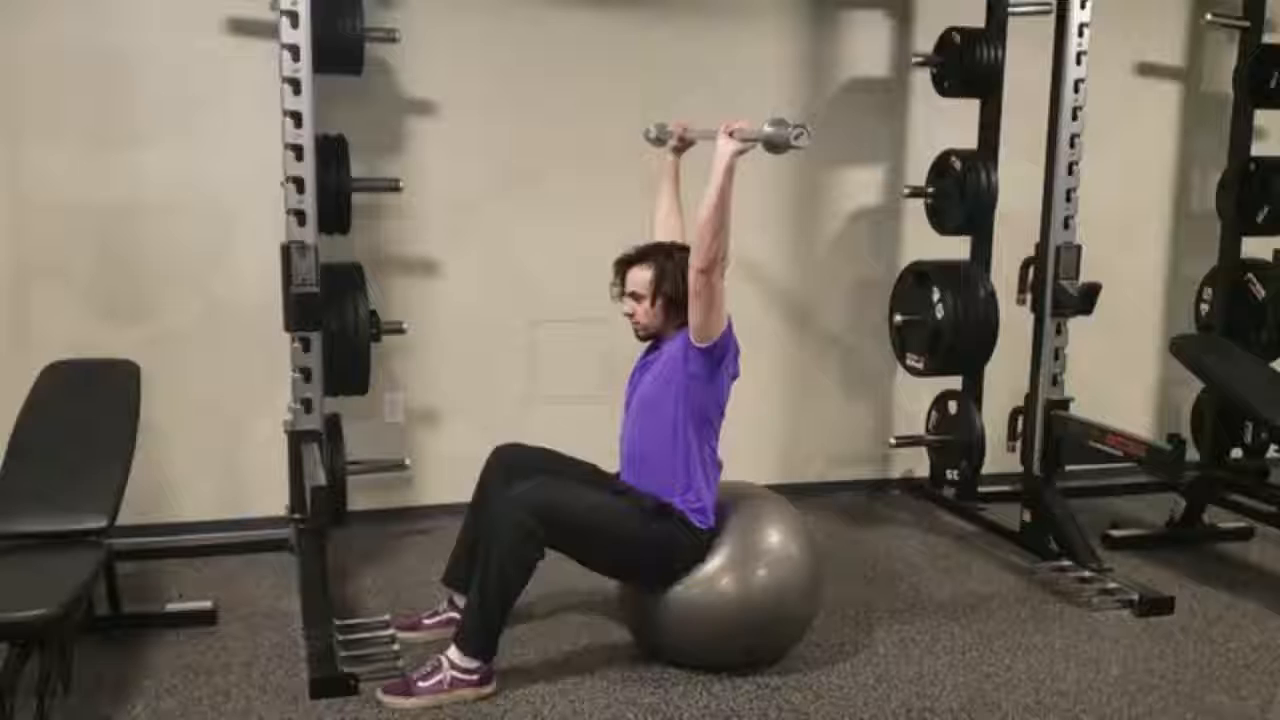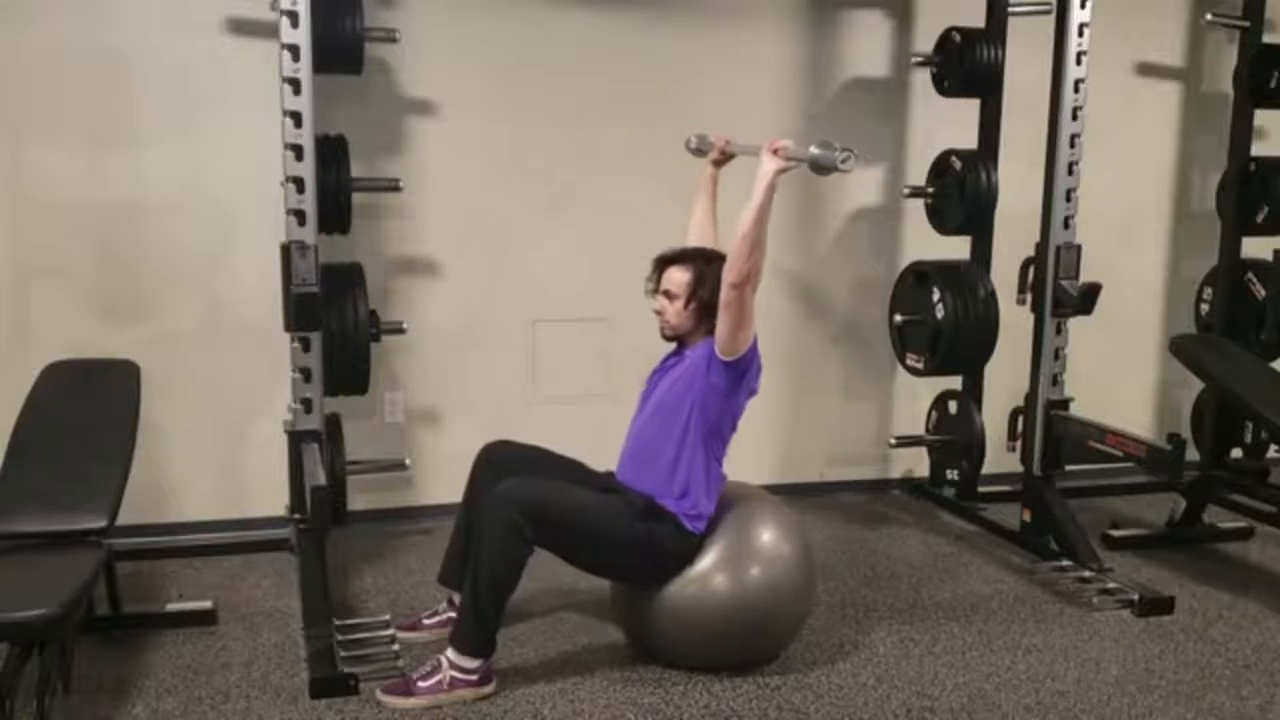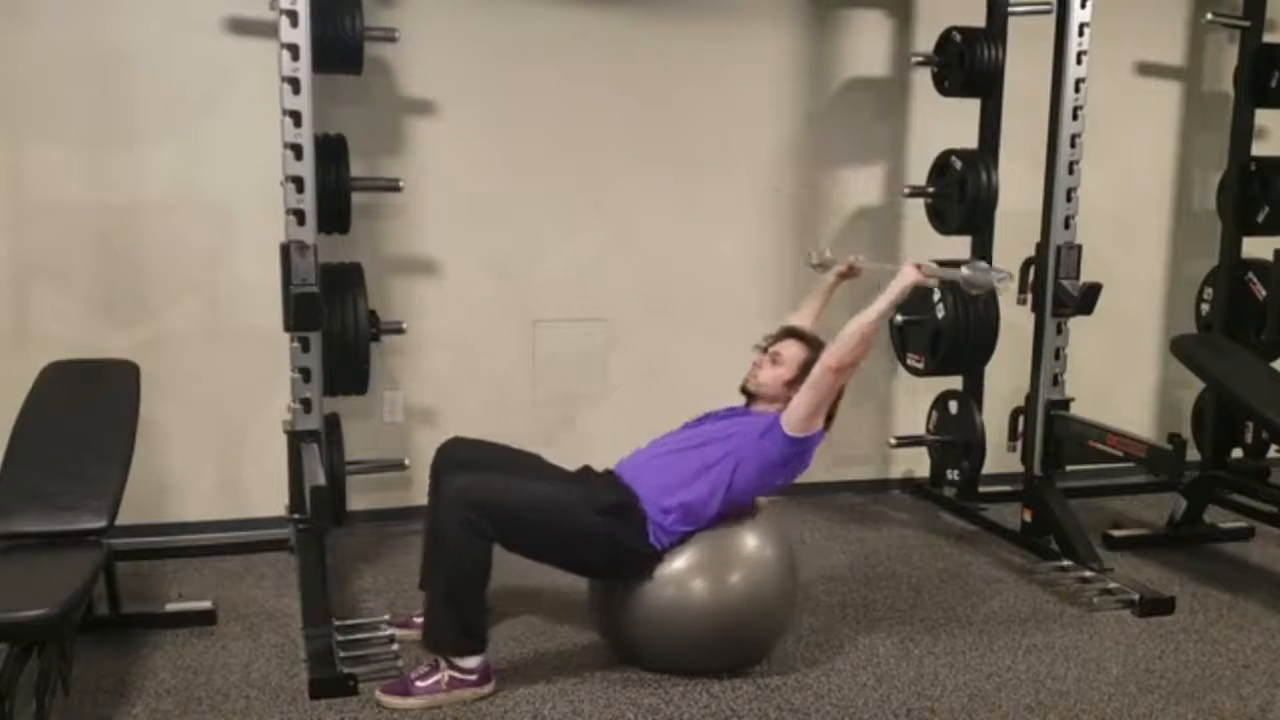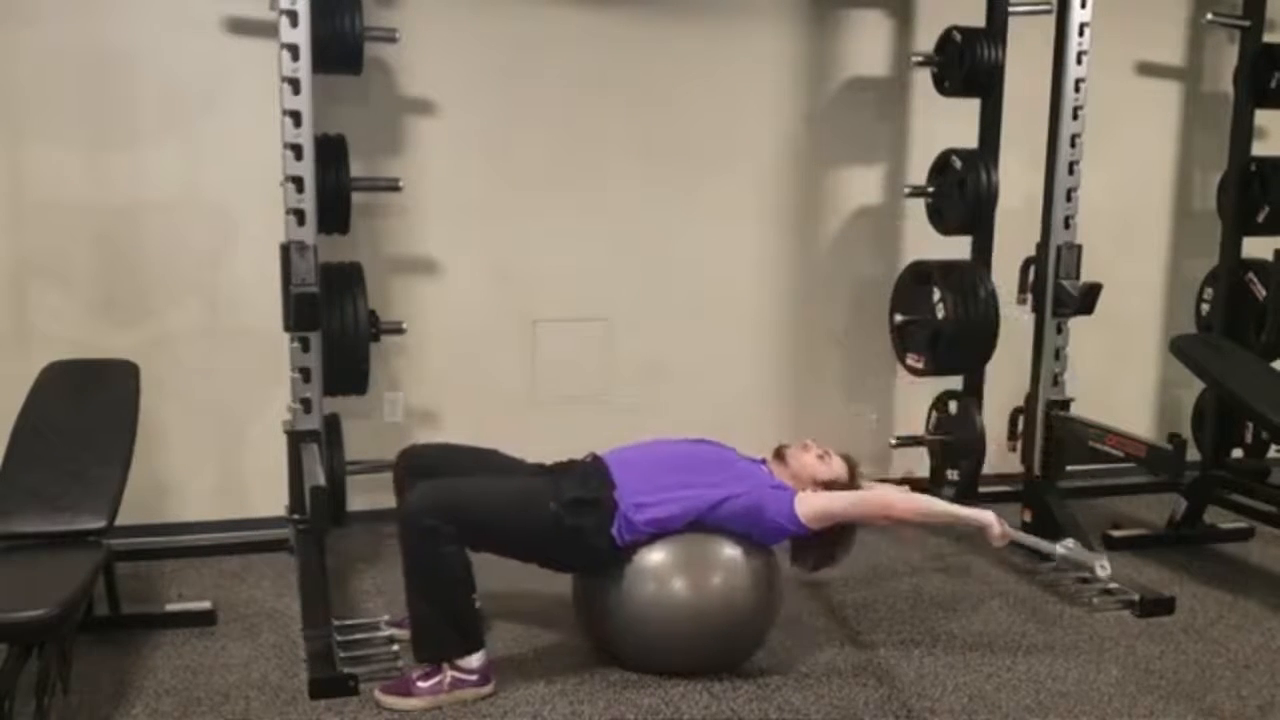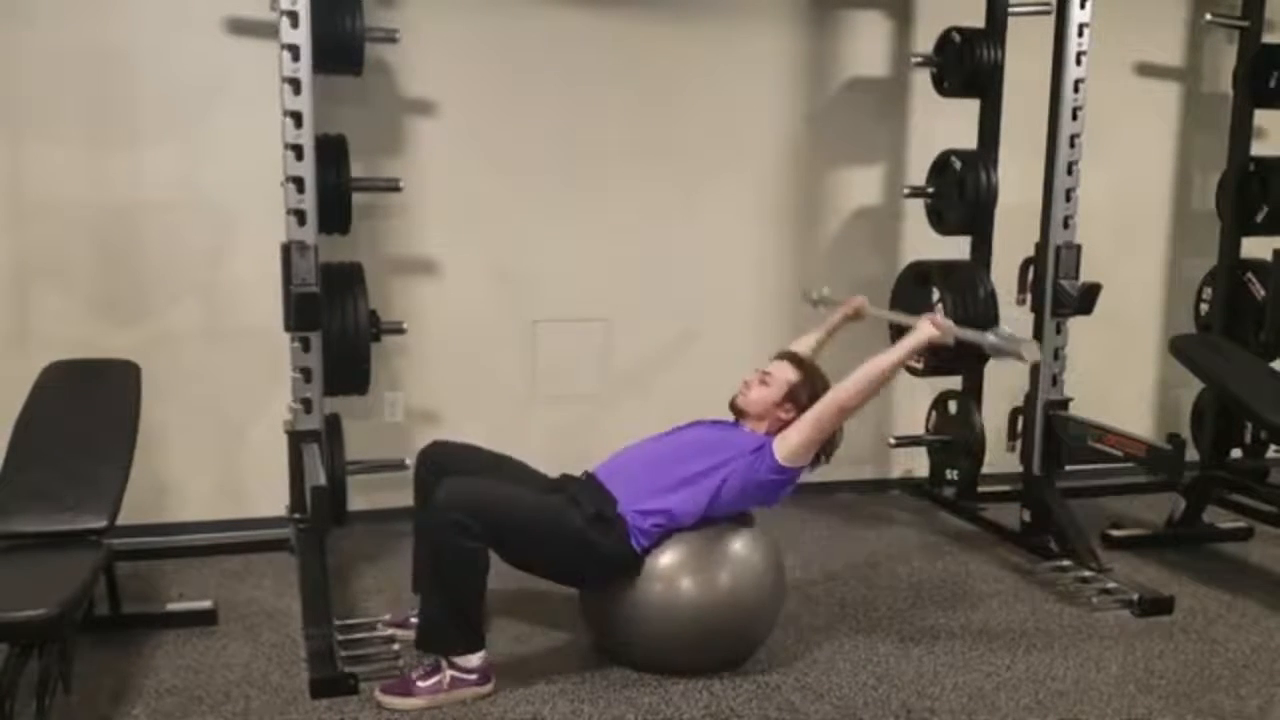
dt=1s
person 1, frame 1
left shoulder: (703, 352)
right shoulder: (665, 344)
left elbow: (705, 263)
right elbow: (667, 245)
left wrist: (724, 161)
right wrist: (671, 159)
left hip: (670, 531)
right hip: (635, 499)
left knee: (526, 505)
right knee: (511, 463)
left ankle: (469, 665)
right ankle: (462, 601)
person 1, frame 2
left shoulder: (725, 361)
right shoulder: (689, 349)
left elbow: (738, 276)
right elbow: (699, 253)
left wrist: (766, 179)
right wrist: (710, 172)
left hip: (659, 532)
right hip: (625, 499)
left knee: (511, 500)
right knee: (499, 460)
left ankle: (467, 665)
right ankle: (460, 602)
person 1, frame 3
left shoulder: (784, 442)
right shoulder: (744, 419)
left elbow: (835, 364)
right elbow: (789, 340)
left wrist: (898, 288)
right wrist: (829, 283)
left hip: (623, 528)
right hip: (601, 492)
left knee: (463, 497)
right knee: (456, 457)
left ankle: (463, 664)
right ankle: (447, 603)
person 1, frame 4
left shoulder: (780, 509)
right shoulder: (758, 474)
left elbow: (875, 505)
left wrist: (975, 516)
left hip: (587, 519)
right hip: (578, 480)
left knee: (427, 508)
right knee: (419, 464)
left ankle: (459, 663)
right ankle: (447, 609)
person 1, frame 5
left shoulder: (772, 461)
right shoulder: (738, 433)
left elbow: (837, 403)
right elbow: (789, 368)
left wrist: (913, 341)
right wrist: (834, 321)
left hip: (604, 537)
right hip: (583, 500)
left knee: (456, 503)
right knee: (441, 462)
left ankle: (461, 662)
right ankle: (441, 614)
